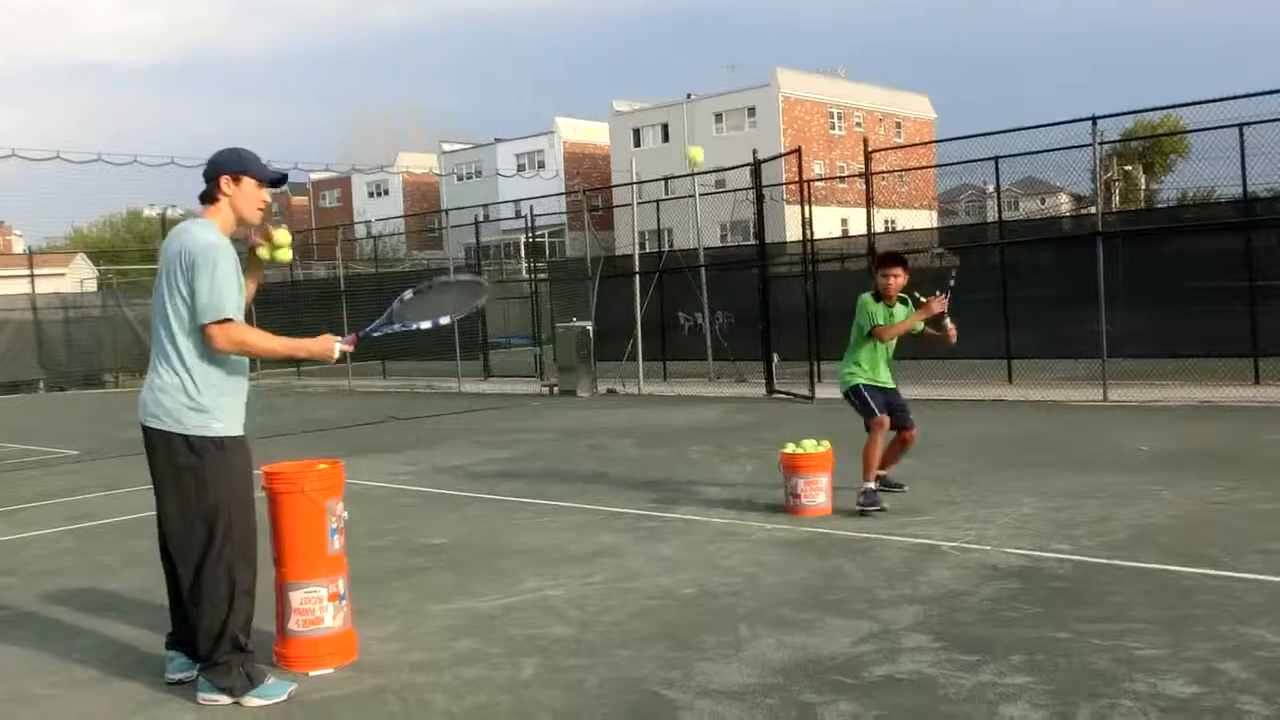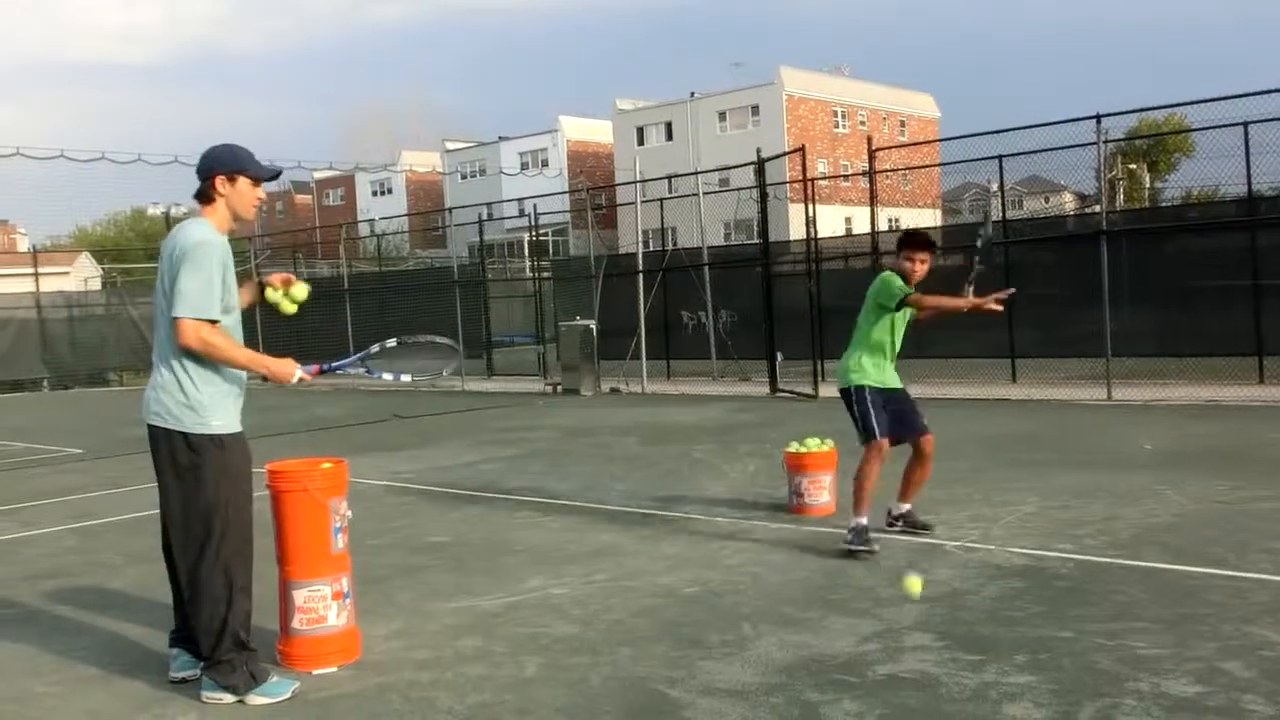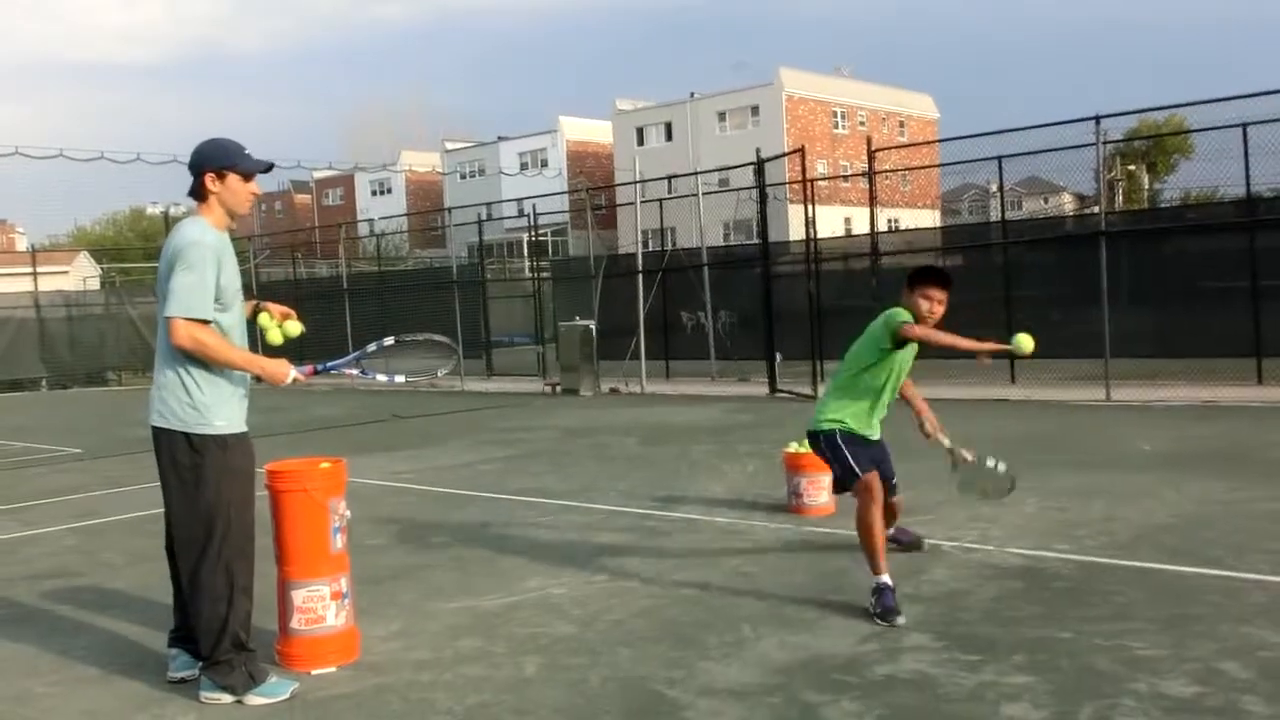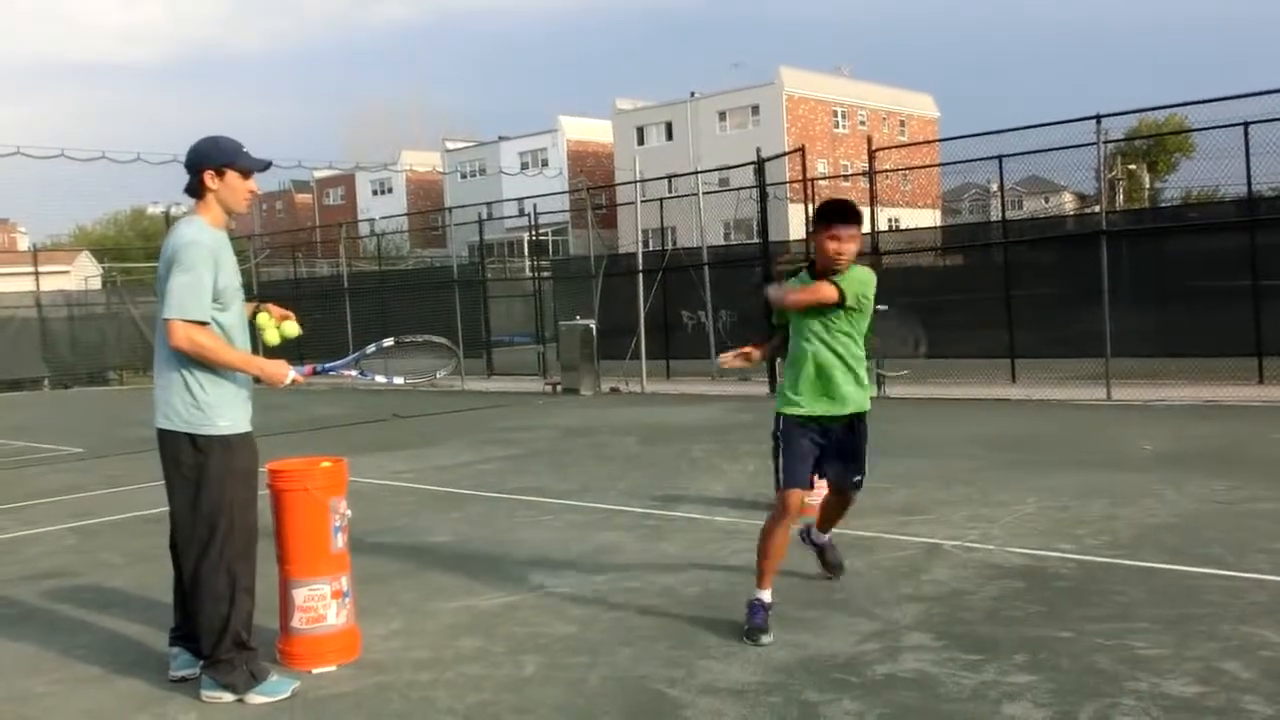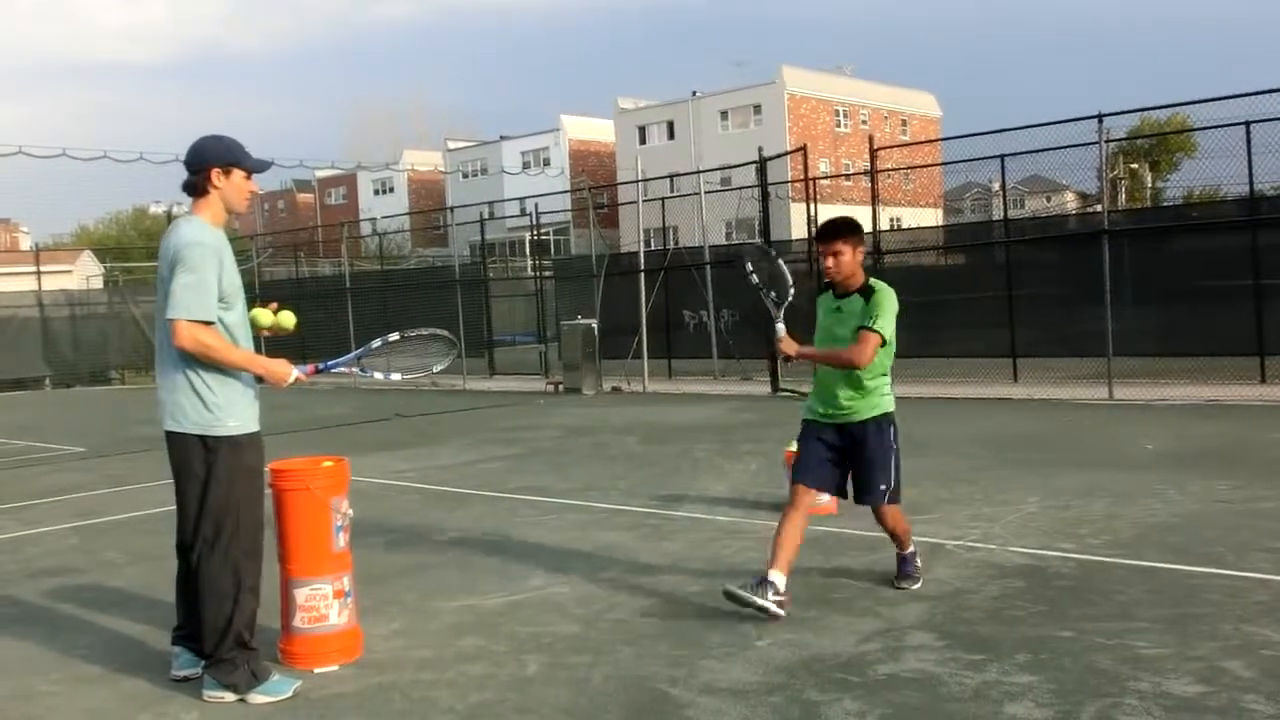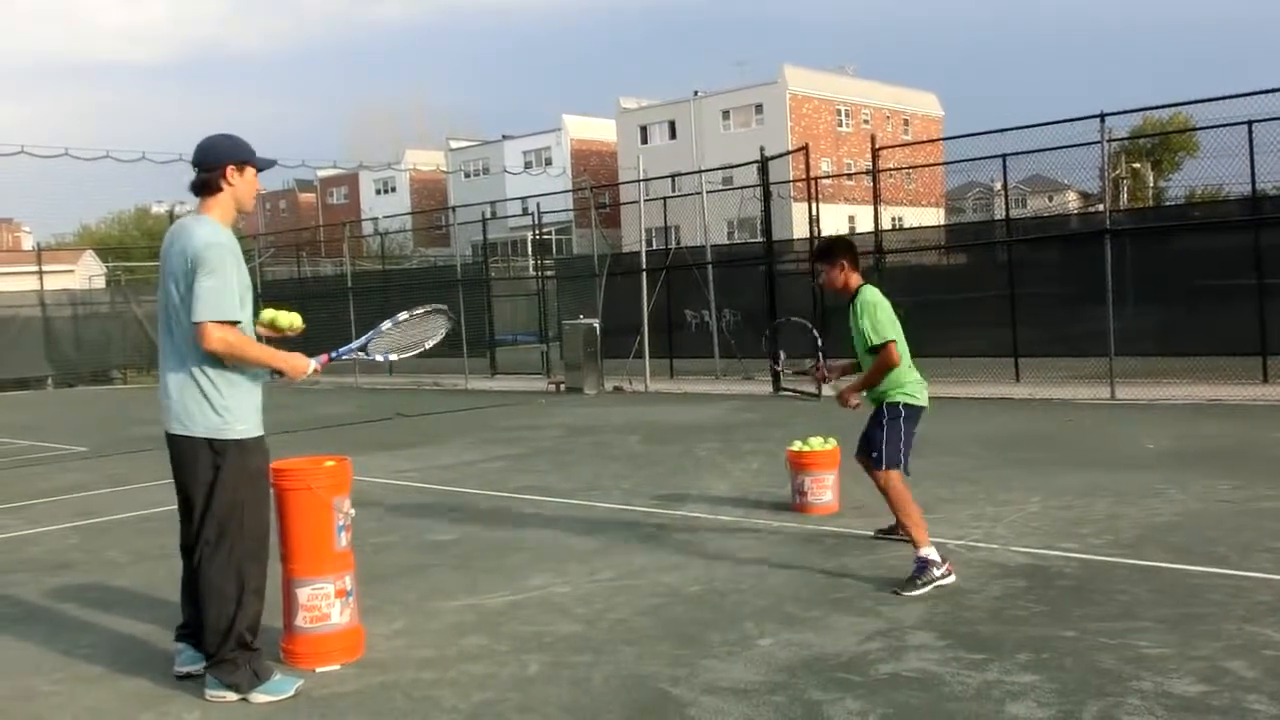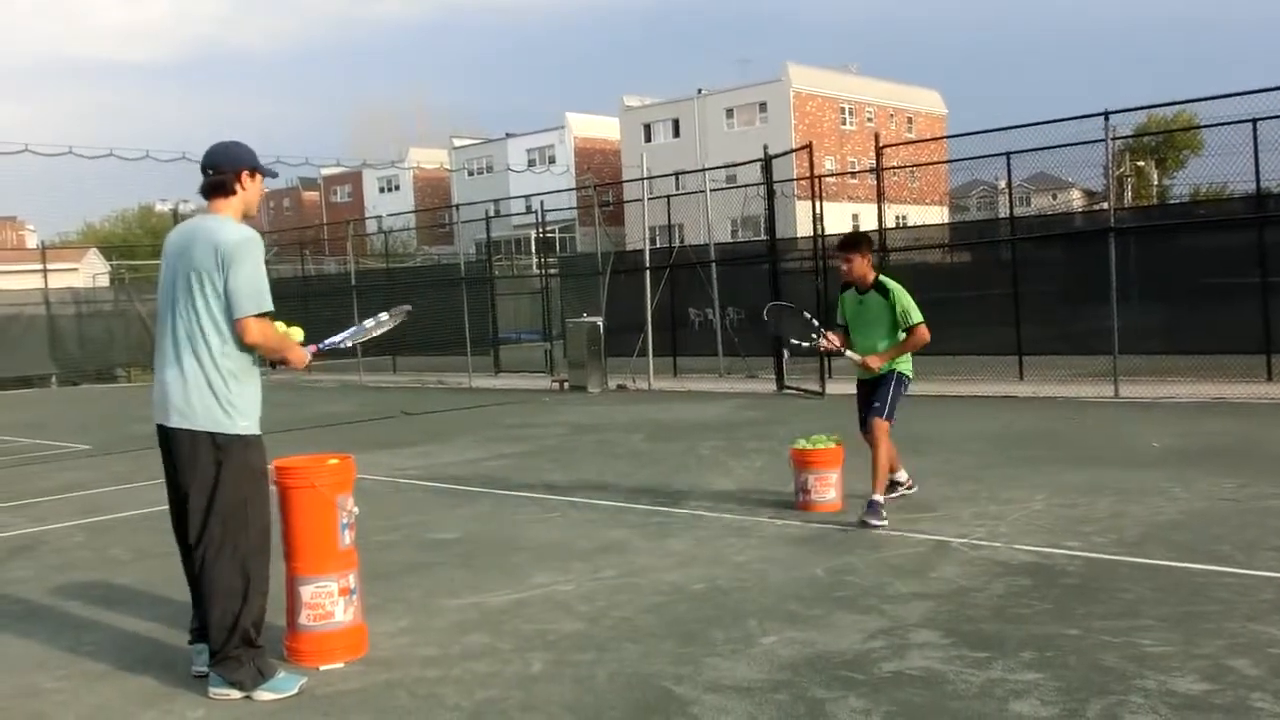
dt=0.5s
person 1, frame 1
left shoulder: (185, 236)
right shoulder: (209, 244)
left elbow: (219, 308)
right elbow: (225, 335)
left wrist: (259, 262)
right wrist: (309, 347)
left hip: (171, 417)
right hip: (201, 424)
left knee: (188, 540)
right knee: (226, 546)
left ankle: (186, 649)
right ankle: (225, 671)
person 1, frame 2
left shoulder: (190, 236)
right shoulder: (204, 242)
right elbow: (193, 333)
left wrist: (258, 288)
right wrist: (268, 365)
left hip: (179, 416)
right hip: (202, 422)
left knee: (191, 538)
right knee: (223, 544)
left ankle: (189, 647)
right ankle: (228, 669)
person 1, frame 3
left shoulder: (204, 238)
right shoulder: (199, 242)
right elbow: (185, 332)
left wrist: (254, 307)
right wrist: (262, 366)
left hip: (189, 420)
right hip: (206, 423)
left knee: (194, 540)
right knee: (224, 544)
left ankle: (188, 648)
right ankle: (226, 670)
person 1, frame 4
left shoulder: (205, 238)
right shoulder: (197, 242)
right elbow: (182, 333)
left wrist: (254, 308)
right wrist: (260, 367)
left hip: (197, 420)
right hip: (210, 424)
left knee: (198, 539)
right knee: (226, 544)
left ankle: (190, 647)
right ankle: (228, 669)
person 1, frame 5
left shoulder: (192, 235)
right shoulder: (200, 242)
right elbow: (187, 334)
left wrist: (251, 320)
right wrist: (263, 366)
left hip: (199, 419)
right hip: (219, 423)
left knee: (203, 539)
right knee: (232, 544)
left ankle: (191, 646)
right ankle: (229, 669)
person 1, frame 6
left shoulder: (181, 233)
right shoulder: (216, 243)
right elbow: (214, 338)
left wrist: (254, 328)
right wrist: (280, 359)
left hip: (187, 416)
right hip: (221, 423)
left knee: (204, 538)
right knee: (236, 543)
left ankle: (194, 644)
right ankle: (232, 669)
person 1, frame 7
left shoulder: (179, 237)
right shoulder: (239, 239)
right elbow: (251, 330)
left wrist: (271, 341)
right wrist: (289, 350)
left hip: (176, 412)
right hip: (219, 417)
left knee: (200, 536)
right knee: (236, 540)
left ankle: (208, 642)
right ankle: (236, 666)
person 2, frame 1
left shoulder: (905, 303)
right shoulder: (866, 301)
left elbow: (919, 328)
right elbow: (883, 335)
left wrist: (943, 330)
right wrist: (922, 312)
left hip: (884, 379)
right hip: (858, 378)
left knee: (908, 434)
right knee: (881, 422)
left ankle: (880, 474)
right ankle: (867, 490)
person 2, frame 2
left shoulder: (904, 291)
right shoulder: (887, 280)
right elbow: (921, 303)
left wrist: (952, 305)
right wrist: (976, 302)
left hip: (886, 381)
right hip: (860, 378)
left knee: (925, 445)
right knee: (878, 445)
left ankle: (901, 512)
right ankle: (858, 525)
person 2, frame 3
left shoulder: (908, 344)
right shoulder: (895, 317)
right elbow: (914, 333)
left wrist: (923, 412)
right wrist: (980, 346)
left hip: (866, 428)
right hip: (835, 423)
left knee: (891, 503)
right knee: (870, 487)
left ankle: (888, 531)
right ankle: (882, 585)
person 2, frame 4
left shoulder: (862, 280)
right shoulder: (801, 279)
left elbow: (790, 301)
left wrist: (776, 289)
right wrist: (759, 352)
left hip: (847, 408)
right hip: (797, 410)
left knee: (845, 490)
right knee: (789, 504)
left ankle: (819, 534)
right ankle: (761, 598)
person 2, frame 5
left shoulder: (882, 297)
right shoulder: (824, 298)
left elbow: (859, 357)
left wrist: (799, 351)
left hip: (871, 415)
right hip: (823, 416)
left knee: (884, 511)
right knee: (801, 496)
left ankle: (907, 553)
right ankle: (773, 587)
person 2, frame 6
left shoulder: (867, 302)
right shoulder: (863, 300)
left elbow: (891, 357)
left wrist: (856, 389)
right wrist: (841, 370)
left hip: (899, 399)
right hip: (890, 400)
left knee: (889, 477)
right knee: (867, 460)
left ankle: (931, 563)
right ankle: (906, 522)
person 2, frame 7
left shoulder: (892, 292)
right shoulder: (846, 293)
left elbow: (922, 335)
right elbow: (846, 332)
left wrist: (882, 358)
right wrist: (837, 340)
left hip: (894, 371)
right hip: (867, 374)
left knee: (877, 427)
right knee: (872, 433)
left ankle: (876, 502)
right ankle: (900, 479)
